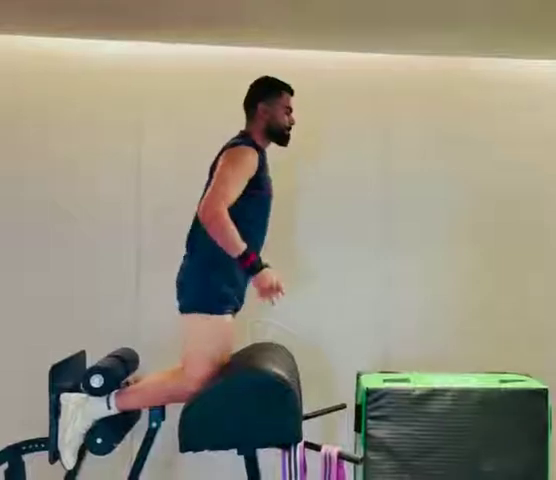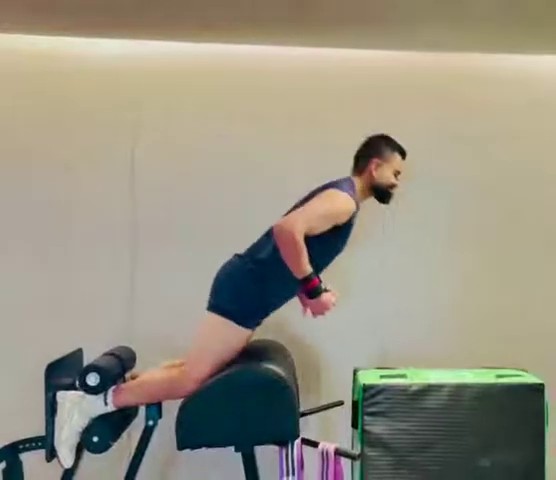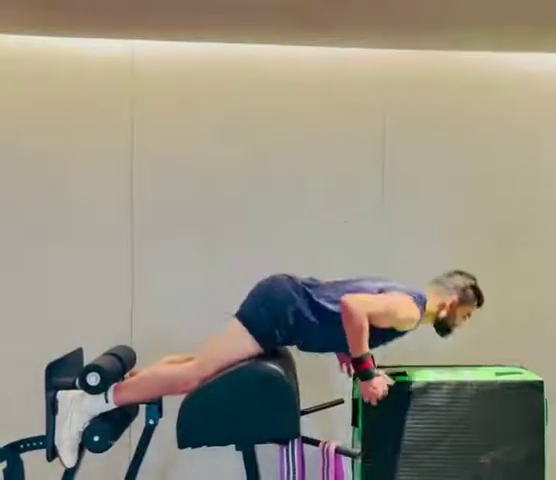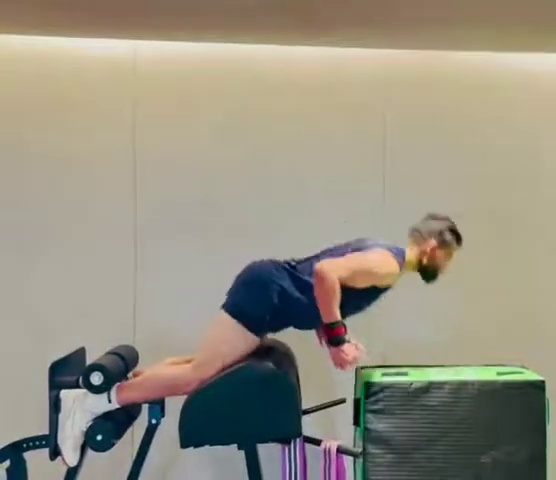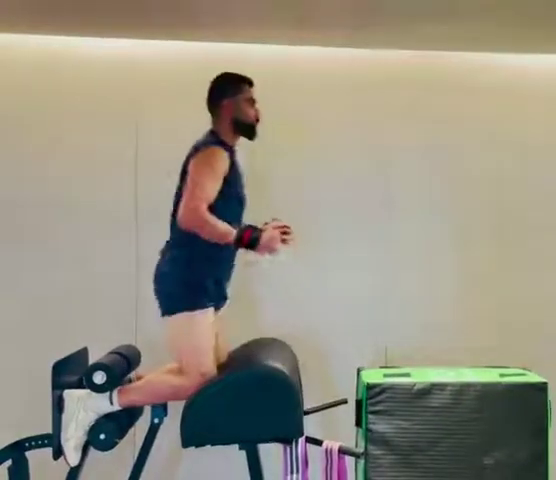
dt=0.7s
person 1, frame 1
left shoulder: (252, 156)
right shoulder: (244, 153)
right elbow: (211, 210)
left wrist: (253, 270)
right wrist: (255, 266)
left hip: (221, 282)
right hip: (210, 281)
left knee: (204, 374)
right knee: (198, 381)
left ankle: (109, 390)
right ankle: (94, 407)
person 1, frame 2
left shoulder: (341, 195)
right shoulder: (344, 200)
right elbow: (287, 230)
left wrist: (305, 286)
right wrist: (313, 287)
left hip: (249, 287)
right hip: (247, 289)
left knee: (195, 369)
right knee: (193, 378)
left ankle: (113, 384)
right ankle: (92, 403)
person 1, frame 3
left shoulder: (406, 300)
right shoulder: (412, 312)
right elbow: (354, 307)
left wrist: (343, 346)
right wrist: (366, 371)
left hip: (283, 297)
right hip: (278, 307)
left knee: (199, 364)
right knee: (195, 375)
left ankle: (103, 384)
right ankle: (90, 402)
person 1, frame 4
left shoulder: (384, 255)
right shoulder: (389, 265)
right elbow: (326, 272)
left wrist: (327, 329)
right wrist: (337, 337)
left hip: (267, 287)
right hip: (264, 293)
left knee: (199, 364)
right knee: (197, 375)
left ankle: (119, 378)
right ankle: (97, 401)
person 1, frame 5
left shoulder: (221, 152)
right shoulder: (213, 153)
right elbow: (191, 216)
left wrist: (257, 232)
right wrist: (252, 239)
left hip: (204, 281)
right hip: (186, 280)
left knee: (213, 368)
right knee: (199, 379)
left ankle: (122, 385)
right ankle: (95, 402)
